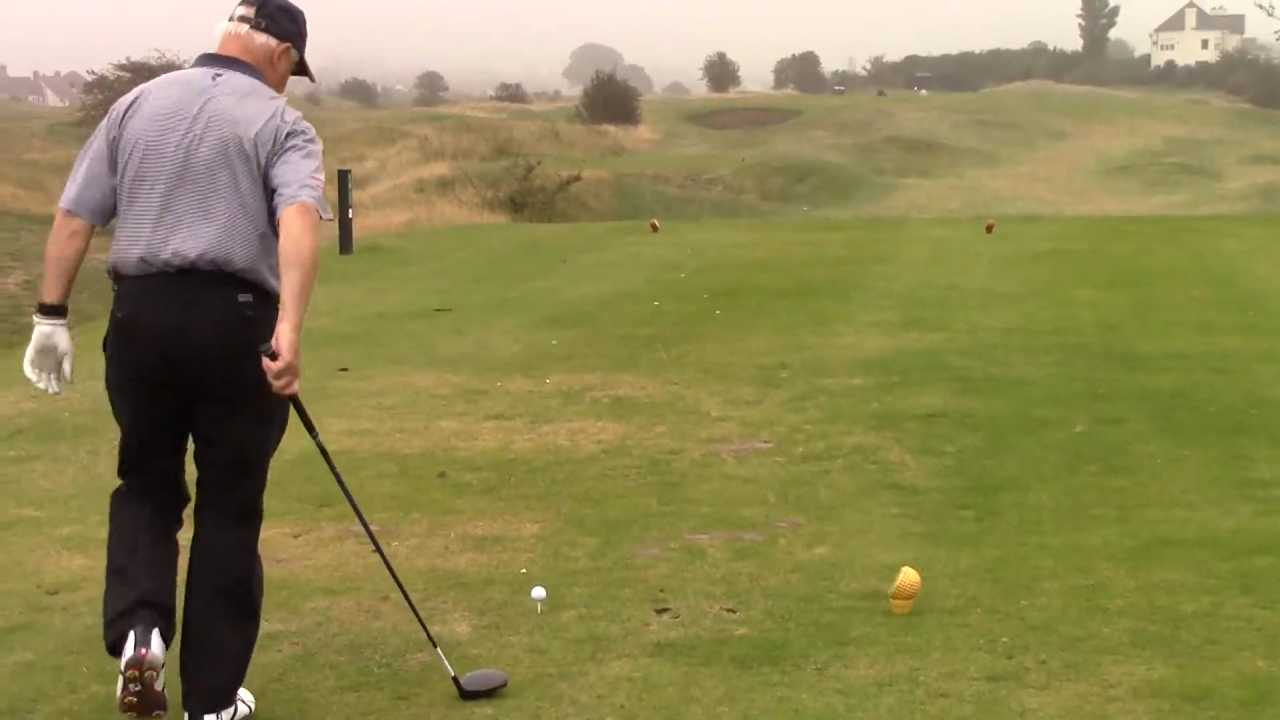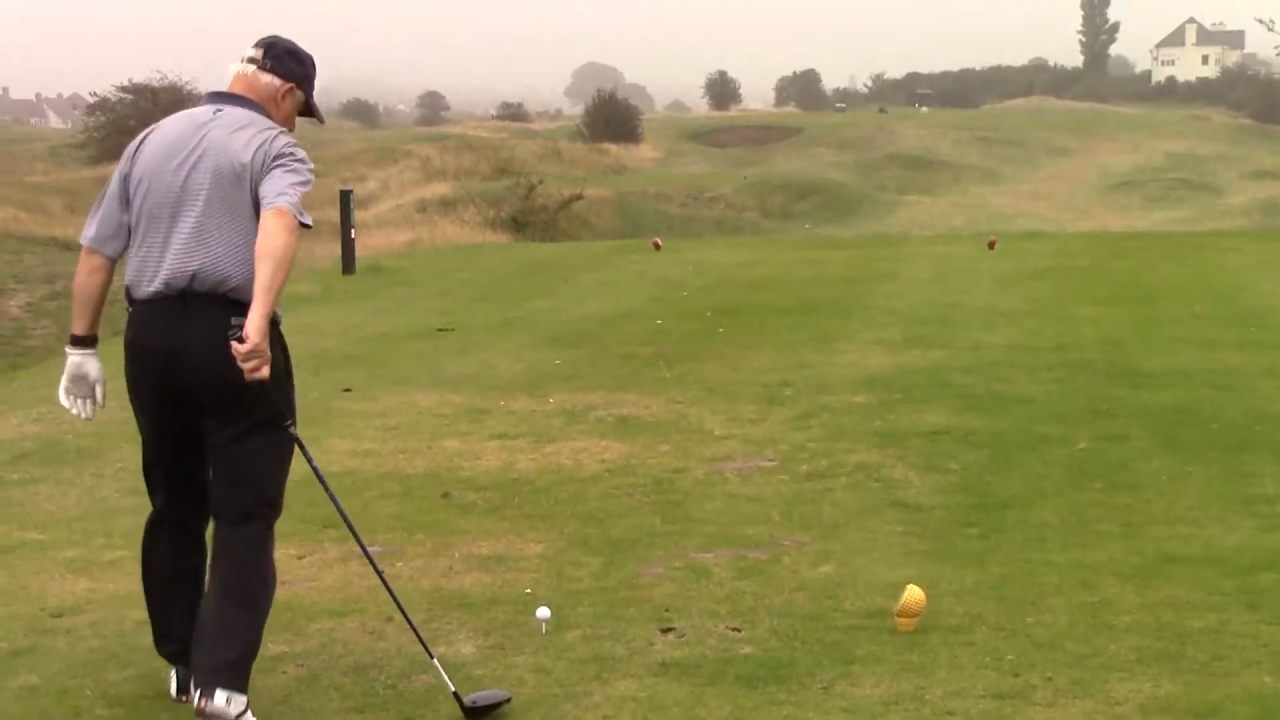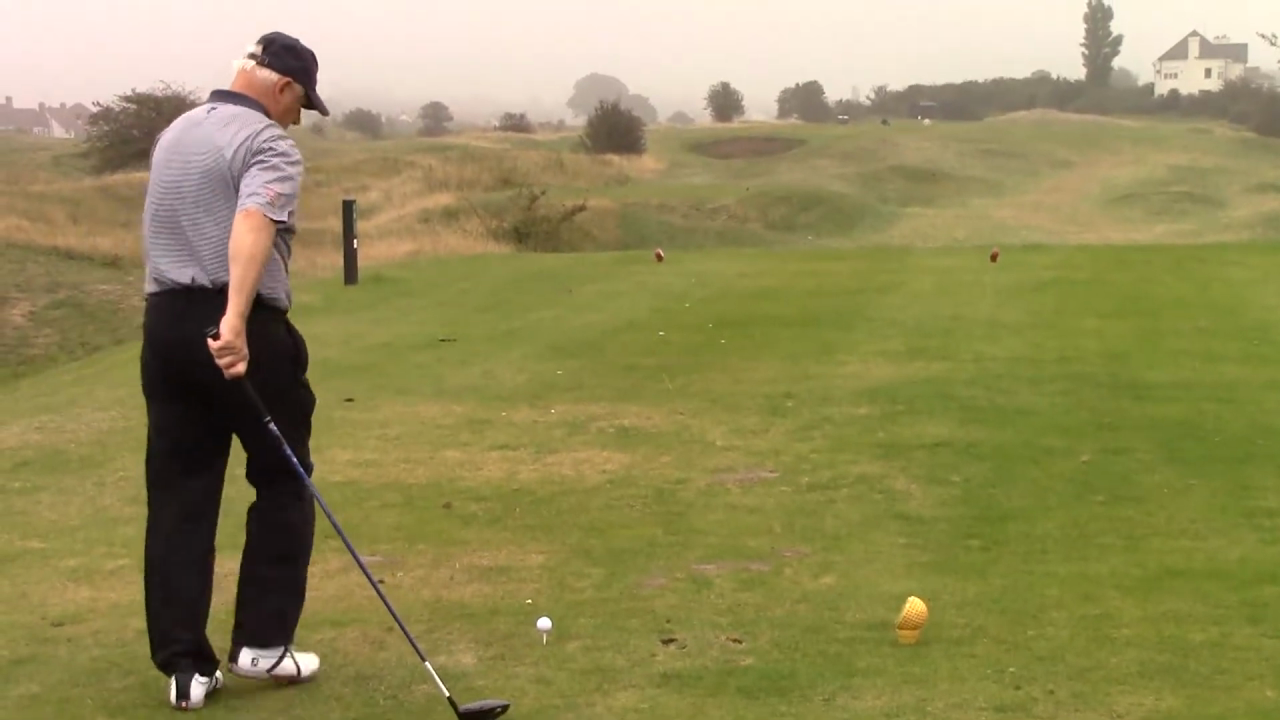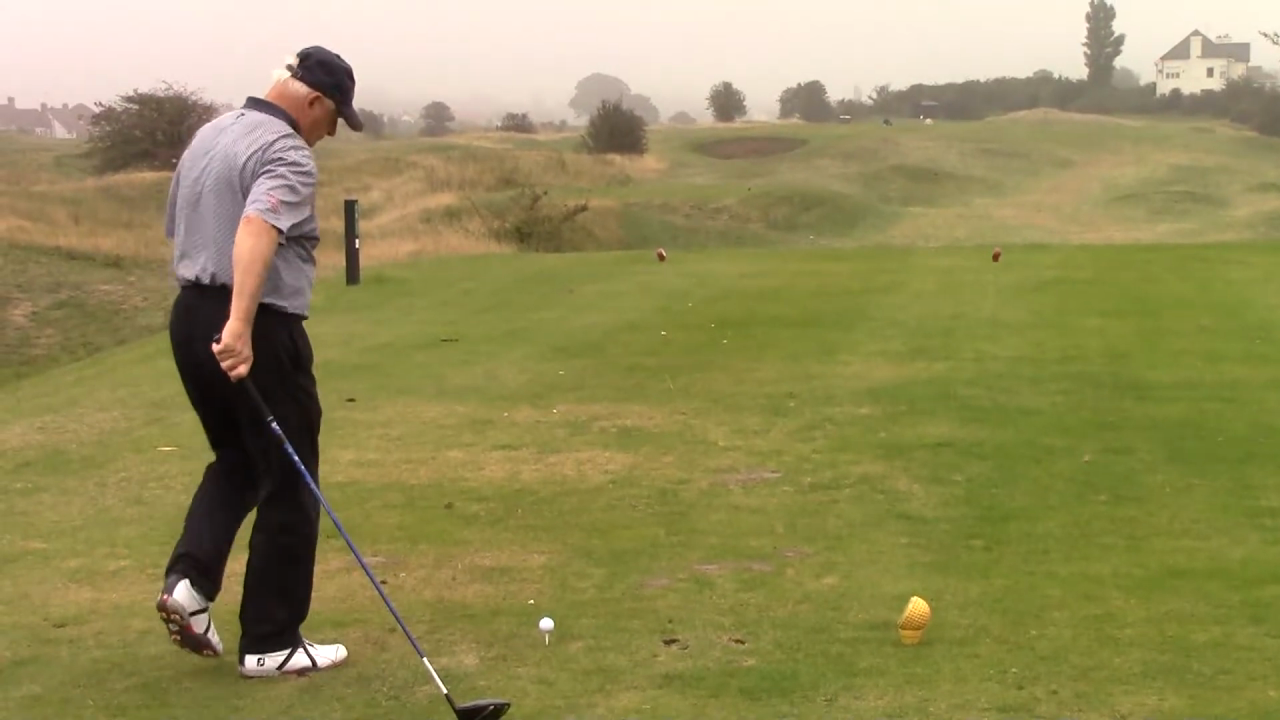
dt=0.3s
person 1, frame 1
left shoulder: (137, 104)
right shoulder: (282, 123)
left elbow: (74, 216)
right elbow: (299, 216)
left wrist: (50, 317)
right wrist: (289, 328)
left hip: (141, 316)
right hip: (235, 322)
left knee: (147, 488)
right knee: (228, 513)
left ankle: (138, 635)
person 1, frame 2
left shoulder: (152, 139)
right shoulder: (277, 149)
left elbow: (97, 248)
right elbow: (277, 224)
left wrist: (82, 347)
right wrist: (261, 320)
left hip: (152, 337)
right hip: (230, 340)
left knee: (176, 505)
right knee: (243, 521)
left ankle: (187, 662)
person 1, frame 3
left shoulder: (175, 134)
right shoulder: (269, 144)
right elbow: (253, 223)
right wrist: (235, 321)
left hip: (166, 325)
right hip: (244, 331)
left knee: (178, 500)
right knee: (281, 484)
left ankle: (185, 667)
right ankle: (262, 641)
person 1, frame 4
left shoulder: (208, 135)
right shoulder: (286, 154)
left elbow: (178, 229)
right elbow: (256, 231)
right wrist: (240, 326)
left hip: (190, 317)
right hip: (257, 333)
left knee: (237, 464)
right knee: (288, 486)
left ankle: (188, 579)
right ankle: (269, 642)
